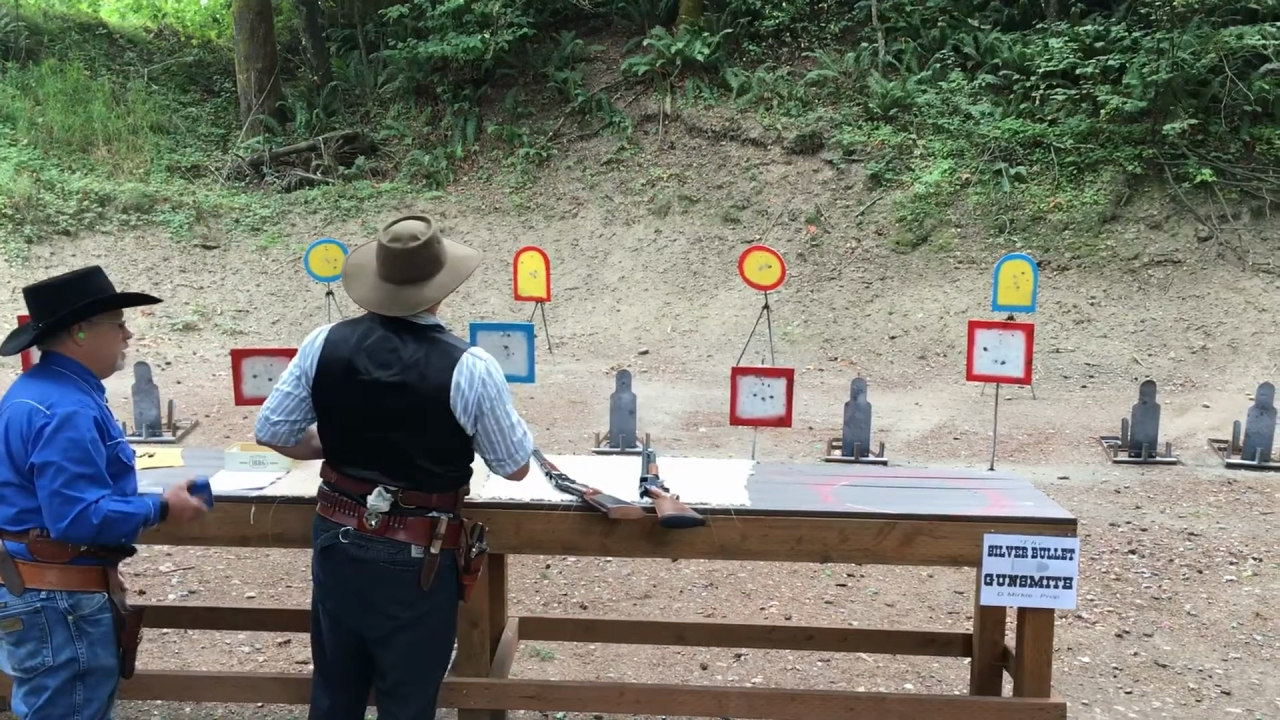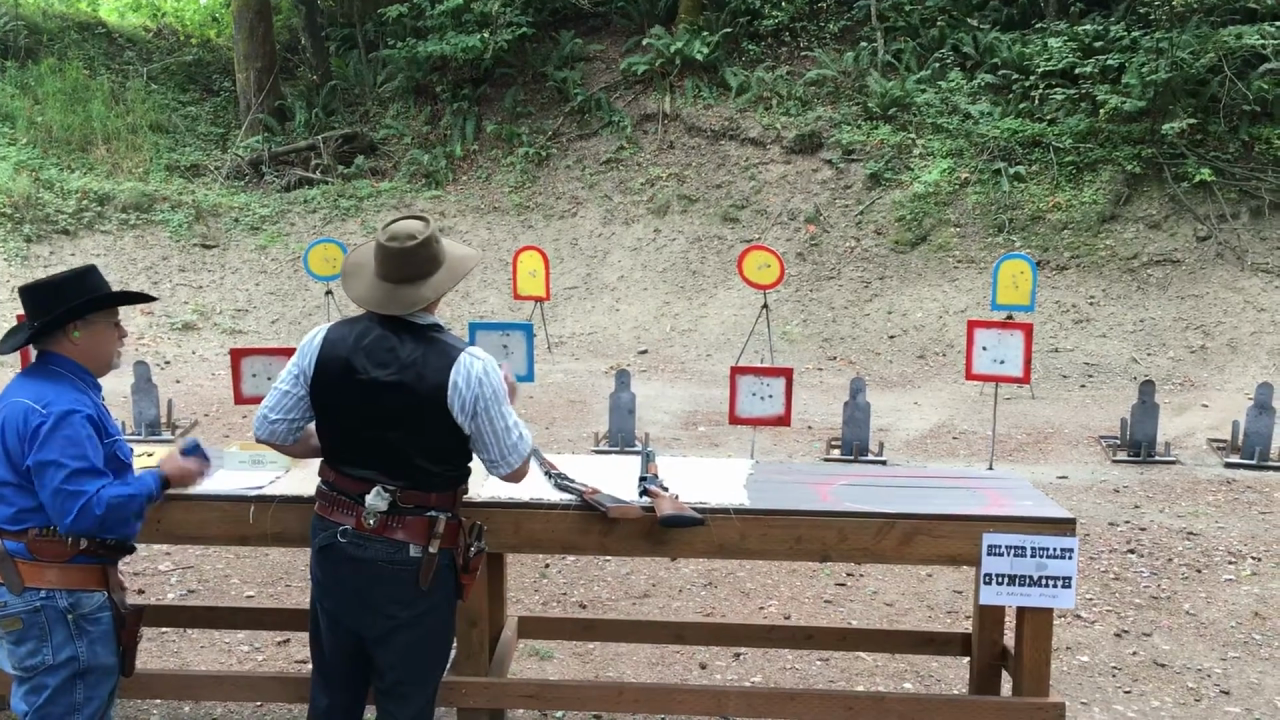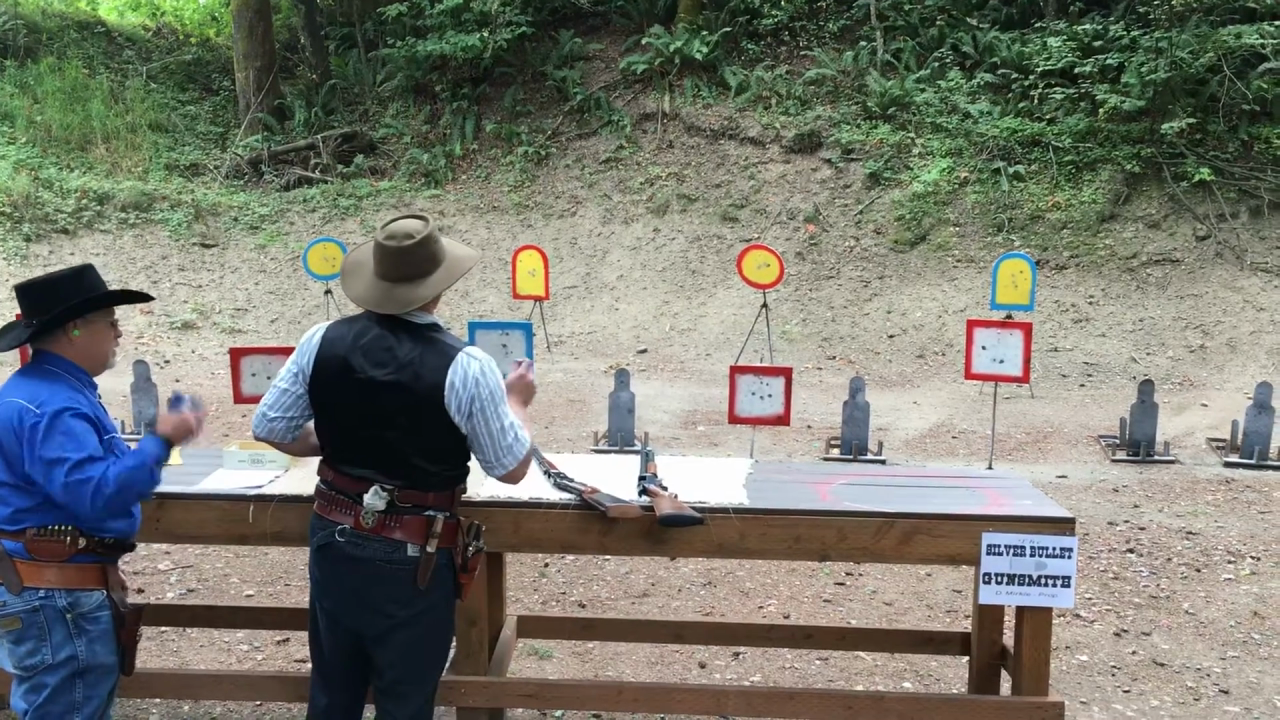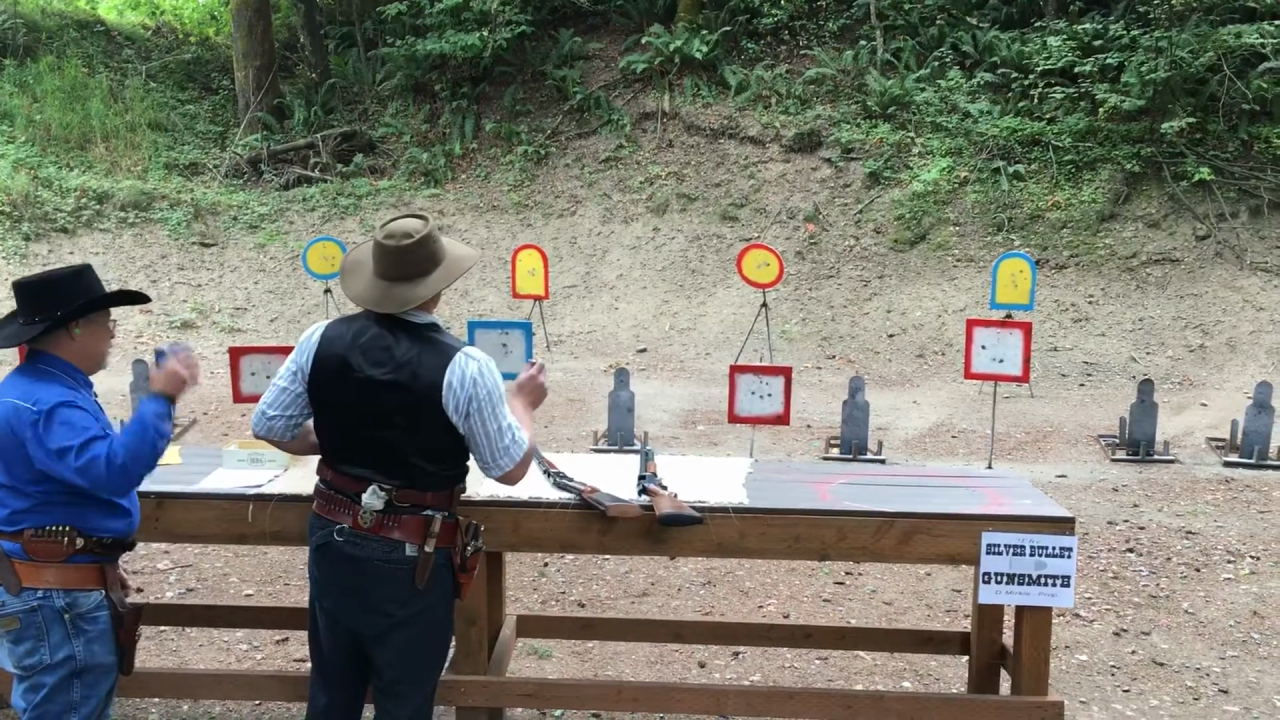
dt=0.1s
person 1, frame 1
left shoulder: (325, 343)
right shoulder: (471, 368)
left elbow: (273, 433)
right elbow: (516, 465)
right wrist: (493, 406)
left hip: (337, 539)
right hip: (416, 557)
person 1, frame 2
left shoulder: (324, 342)
right shoulder: (468, 367)
left elbow: (271, 431)
right elbow: (514, 466)
right wrist: (504, 402)
left hip: (336, 538)
right hip: (414, 557)
person 1, frame 3
left shoulder: (323, 341)
right shoulder: (466, 367)
left elbow: (270, 429)
right elbow: (512, 467)
right wrist: (515, 402)
left hip: (335, 537)
right hip: (413, 556)
person 1, frame 4
left shoulder: (322, 339)
right shoulder: (464, 367)
left elbow: (270, 427)
right elbow: (510, 468)
right wrist: (522, 403)
left hip: (334, 536)
right hip: (412, 556)
person 2, frame 1
left shoulder: (41, 390)
right shoulder: (64, 410)
right elbow: (81, 516)
left wrist: (103, 572)
right wrist: (162, 507)
left hip: (46, 590)
right hip: (58, 600)
person 2, frame 2
left shoulder: (37, 389)
right shoulder: (60, 409)
right elbow: (84, 509)
left wrist: (106, 565)
right wrist: (160, 479)
left hip: (49, 589)
right hip: (57, 598)
person 2, frame 3
left shoulder: (39, 389)
right shoulder: (52, 406)
right elbow: (99, 493)
left wrist: (102, 566)
right wrist: (160, 441)
left hip: (54, 586)
right hip: (58, 595)
person 2, frame 4
right shoulder: (48, 404)
right elbow: (112, 468)
left wrist: (102, 565)
right wrist: (159, 399)
left hip: (56, 585)
right hip: (57, 595)
